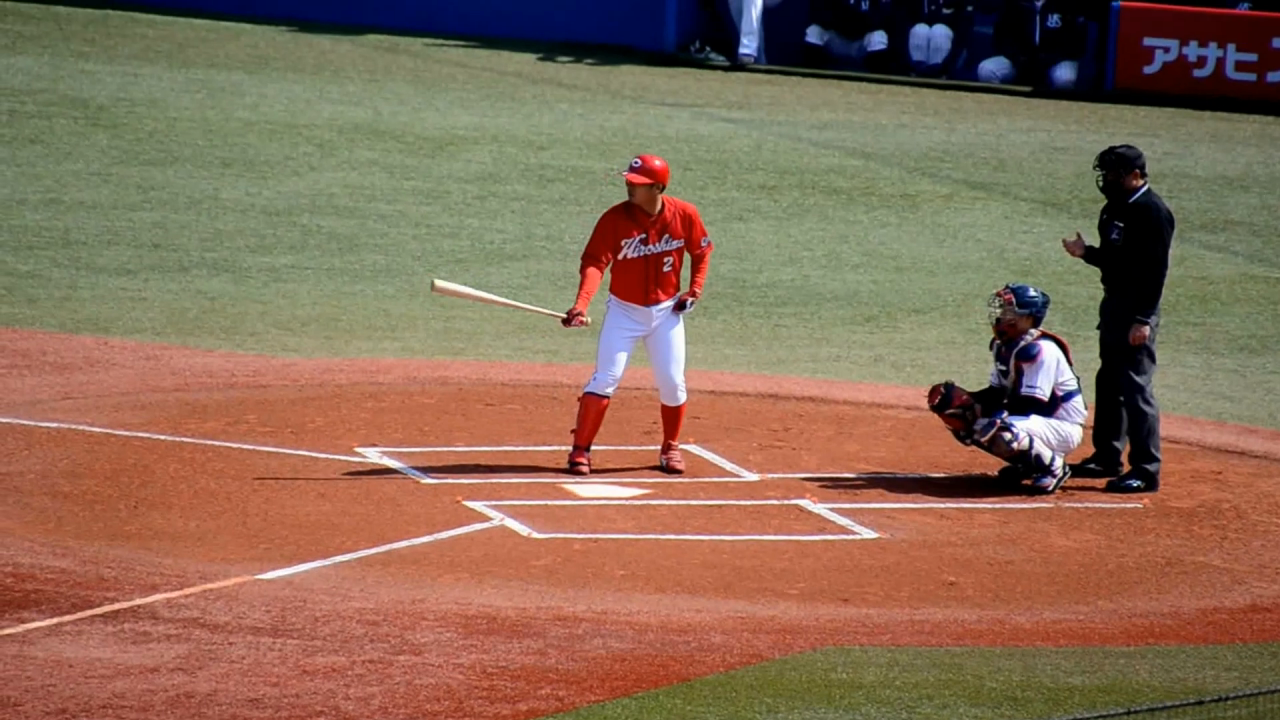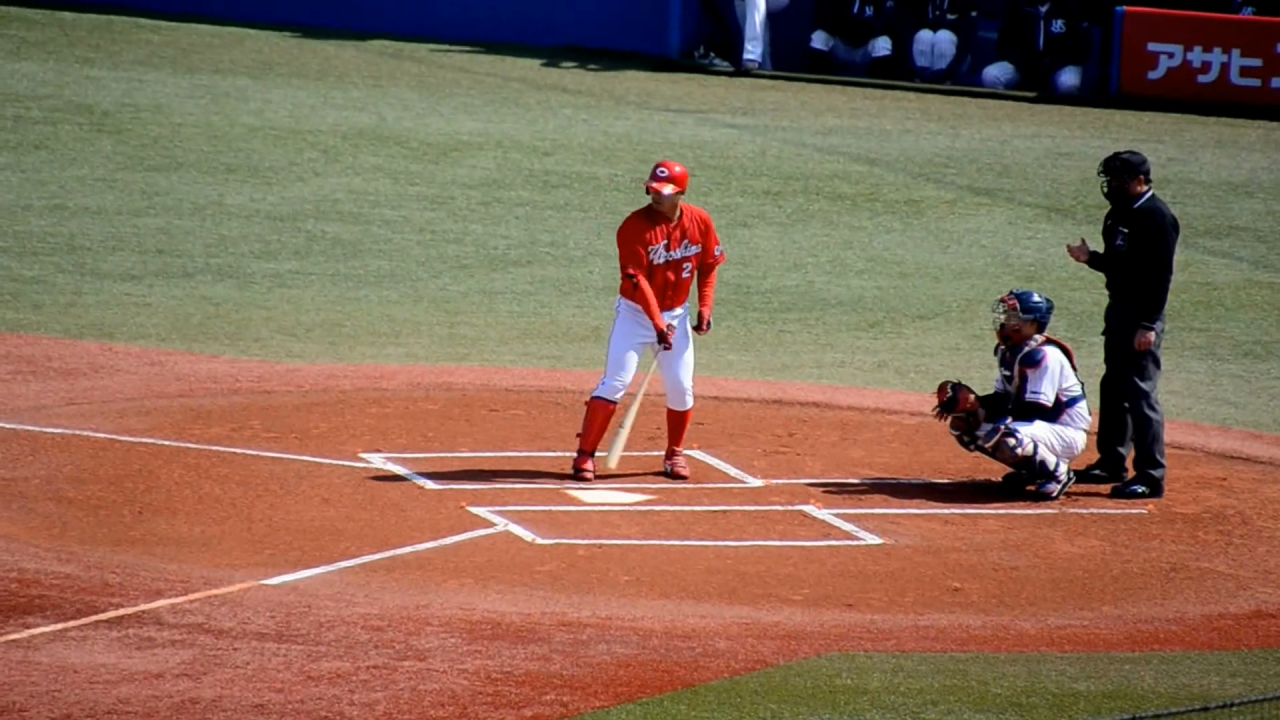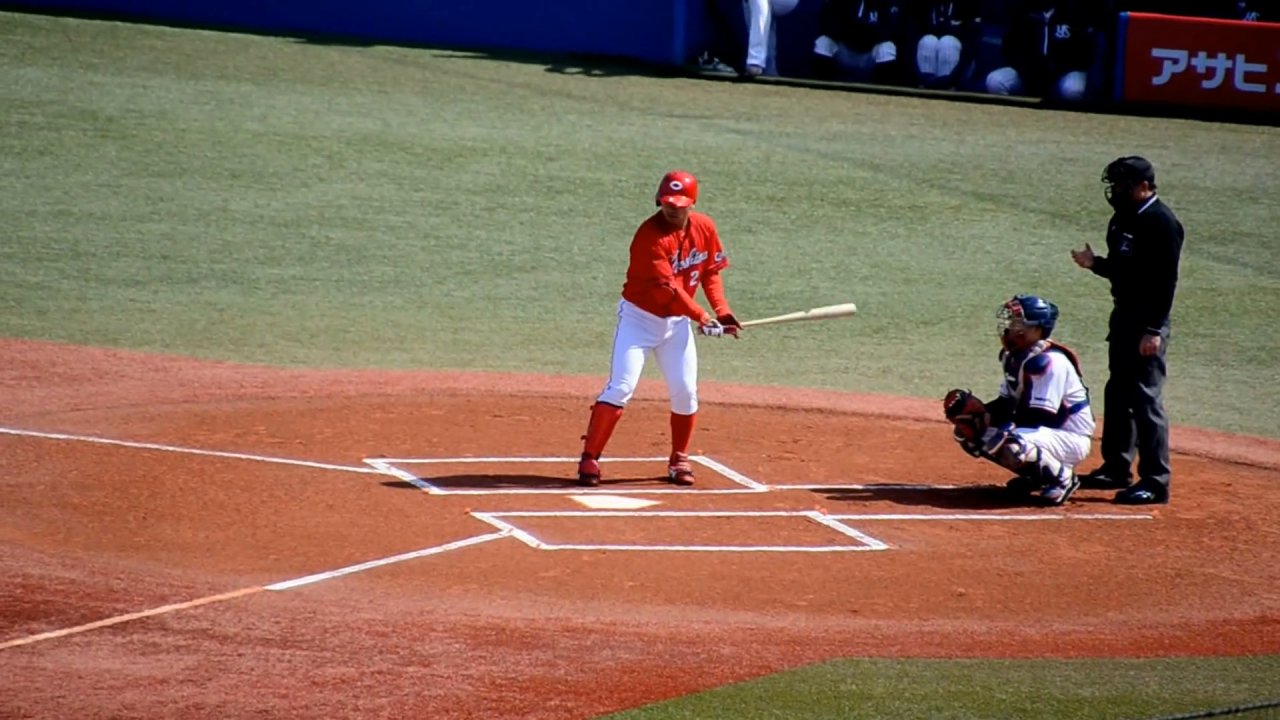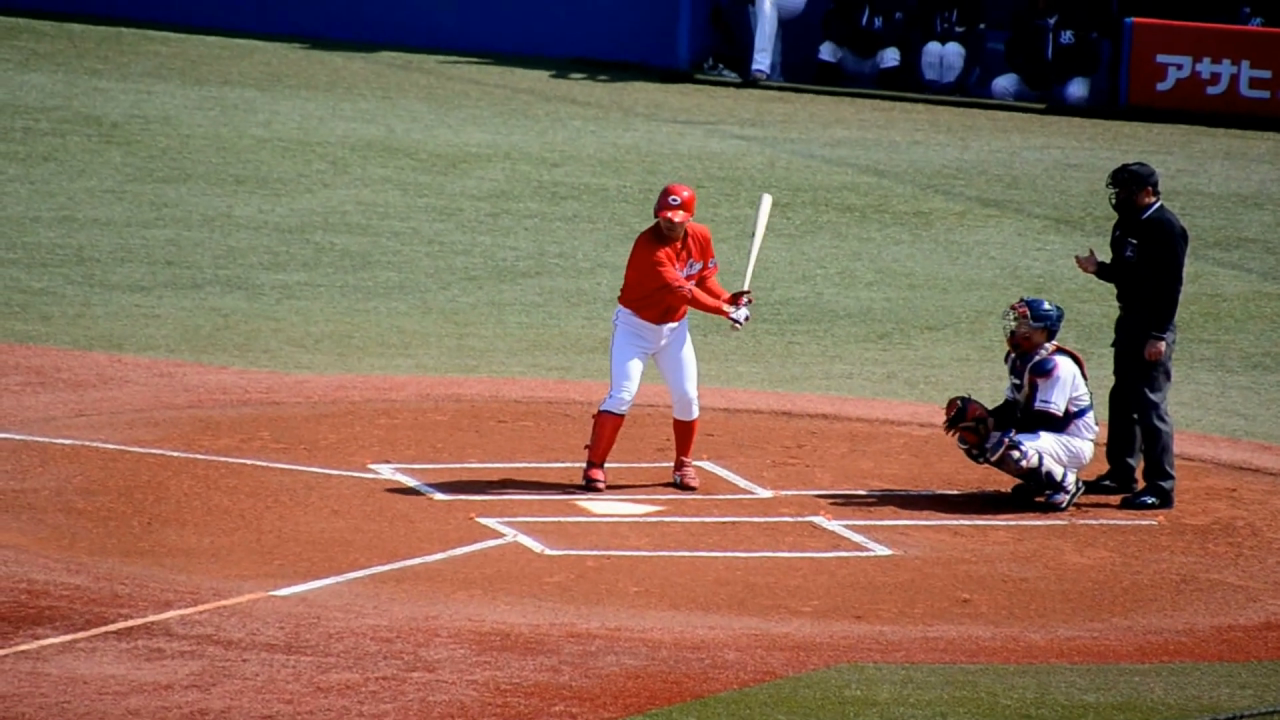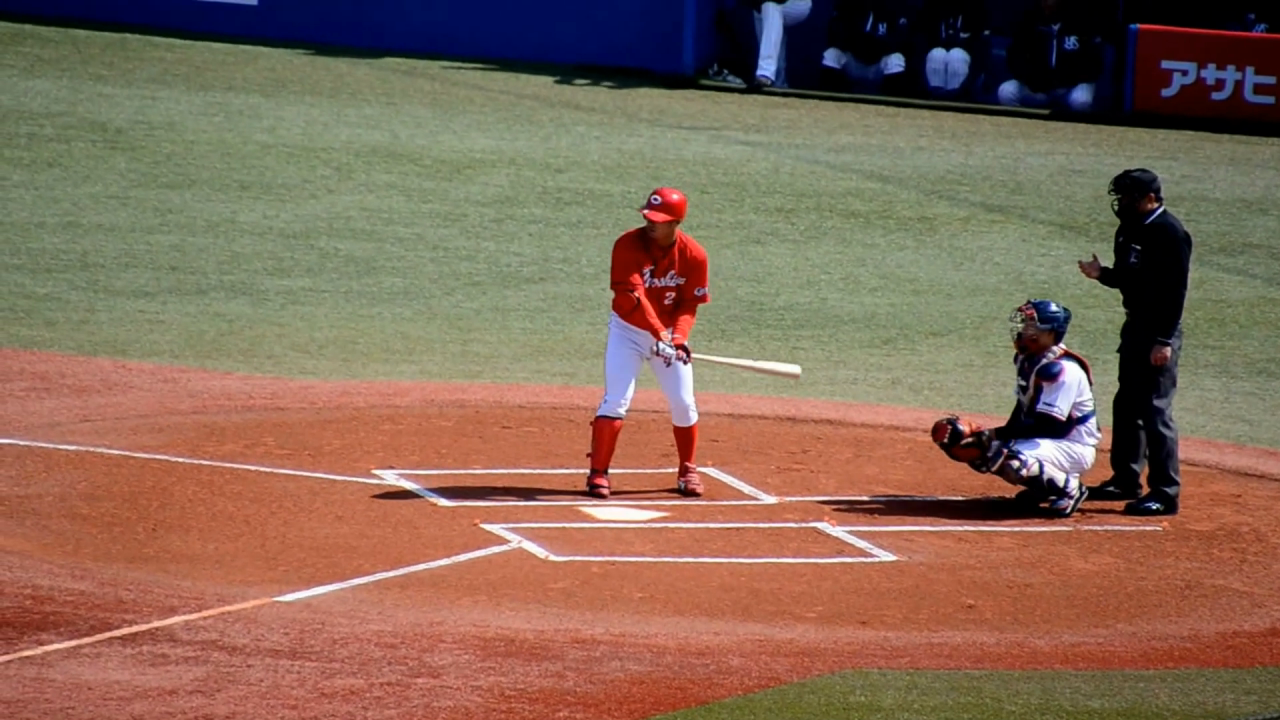
dt=0.2s
person 1, frame 1
left shoulder: (1152, 211)
right shoulder: (1115, 207)
left elbow: (1156, 270)
left wrist: (1143, 319)
right wrist: (1086, 252)
left hip: (1136, 309)
right hip: (1113, 303)
left knee: (1135, 387)
right knee: (1108, 383)
left ankle: (1146, 470)
right ankle: (1107, 457)
person 1, frame 2
left shoulder: (1157, 217)
right shoulder: (1119, 212)
left elbow: (1161, 275)
left wrist: (1148, 325)
right wrist: (1090, 258)
left hip: (1141, 315)
right hip: (1117, 309)
left knee: (1140, 393)
right knee: (1112, 389)
left ankle: (1151, 476)
right ankle: (1111, 462)
person 1, frame 3
left shoulder: (1161, 222)
right shoulder: (1123, 217)
left elbow: (1166, 280)
left wrist: (1153, 330)
right wrist: (1095, 263)
left hip: (1146, 321)
right hip: (1123, 315)
left knee: (1145, 399)
right knee: (1117, 394)
left ankle: (1156, 482)
right ankle: (1116, 468)
person 1, frame 4
left shoulder: (1166, 228)
right shoulder: (1127, 223)
left elbow: (1171, 286)
left wrist: (1159, 335)
right wrist: (1098, 269)
left hip: (1152, 327)
right hip: (1128, 321)
left knee: (1150, 404)
right knee: (1122, 399)
left ankle: (1161, 488)
right ankle: (1122, 474)
person 1, frame 5
left shoulder: (1169, 232)
right shoulder: (1130, 228)
left elbow: (1175, 290)
left wrist: (1164, 340)
right wrist: (1101, 273)
left hip: (1158, 332)
right hip: (1134, 326)
left knee: (1155, 410)
right knee: (1126, 405)
left ankle: (1165, 493)
right ankle: (1126, 479)
person 2, frame 1
left shoulder: (684, 214)
right shoulder: (614, 219)
left elbow: (701, 252)
right elbow: (594, 262)
left wrist: (695, 289)
right wrist: (581, 303)
left hip: (667, 310)
right hip: (624, 310)
left knee: (673, 383)
right knee: (605, 379)
left ankle: (670, 448)
right ankle: (580, 449)
person 2, frame 2
left shoulder: (700, 220)
right shoulder: (635, 225)
left elbow: (709, 266)
right elbow: (636, 278)
left wrist: (705, 307)
right wrist: (657, 323)
left hip: (677, 314)
right hip: (636, 313)
left knee: (681, 387)
right knee: (615, 384)
left ankle: (674, 453)
right ankle: (585, 454)
person 2, frame 3
left shoulder: (704, 228)
right shoulder: (649, 236)
left elbow: (710, 272)
right elbow: (667, 288)
left wrist: (722, 310)
right wrist: (702, 318)
left hip: (677, 320)
right hip: (639, 316)
left knee: (685, 392)
right knee: (620, 388)
left ankle: (679, 459)
right ankle: (589, 458)
person 2, frame 4
left shoulder: (700, 236)
right shoulder: (648, 247)
left elbow: (703, 276)
right elbow: (680, 291)
left wrist: (728, 298)
right wrist: (725, 310)
left hip: (674, 327)
right hip: (635, 325)
left knee: (686, 397)
right knee: (621, 396)
left ankle: (683, 464)
right ankle: (594, 465)
person 2, frame 5
left shoulder: (693, 254)
right shoulder: (628, 245)
left elbow: (689, 305)
right elbow: (634, 297)
left wrist: (679, 339)
right wrist: (660, 337)
left hip: (669, 332)
right hip: (627, 330)
left knee: (683, 402)
right knee: (616, 401)
left ankle: (688, 470)
right ankle: (599, 472)
person 3, frame 1
left shoulder: (1039, 350)
right shoulder: (1003, 346)
left elbow: (1030, 406)
right elbow: (995, 394)
left wrist: (977, 410)
right wrist: (962, 399)
left hip: (1062, 428)
right hip: (1033, 420)
left knee: (1003, 433)
right knee: (960, 420)
left ankle: (1053, 466)
right ankle: (1026, 463)
person 3, frame 2
left shoulder: (1044, 356)
right shoulder: (1008, 351)
left elbow: (1034, 411)
right elbow: (1000, 399)
left wrist: (981, 414)
right wrist: (968, 402)
left hip: (1066, 433)
right hip: (1037, 425)
left knee: (1007, 439)
right knee: (962, 426)
left ankle: (1057, 472)
right ankle: (1030, 469)
person 3, frame 3
left shoulder: (1049, 361)
right shoulder: (1013, 356)
left elbow: (1039, 418)
right elbow: (1005, 404)
left wrist: (988, 419)
right wrist: (974, 411)
left hip: (1070, 439)
right hip: (1040, 432)
left knee: (1011, 445)
right knee: (967, 431)
left ankle: (1062, 477)
right ankle: (1034, 474)
person 3, frame 4
left shoulder: (1055, 365)
right shoulder: (1018, 359)
left elbow: (1044, 421)
right elbow: (1010, 407)
left wrist: (993, 423)
left hip: (1073, 443)
right hip: (1045, 436)
left knee: (1013, 452)
left ankle: (1066, 482)
right ankle: (1038, 480)
person 3, frame 5
left shoulder: (1061, 369)
right shoulder: (1027, 360)
left elbow: (1045, 424)
right elbow: (1022, 409)
left wrist: (994, 434)
right wrist: (984, 433)
left hip: (1073, 447)
right hip: (1042, 440)
left knee: (1014, 462)
right knee: (974, 447)
left ankle: (1068, 486)
right ankle: (1042, 486)
